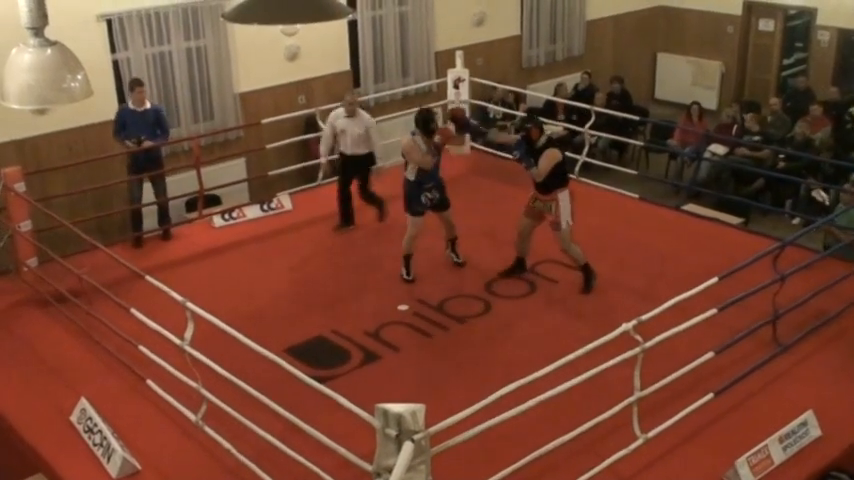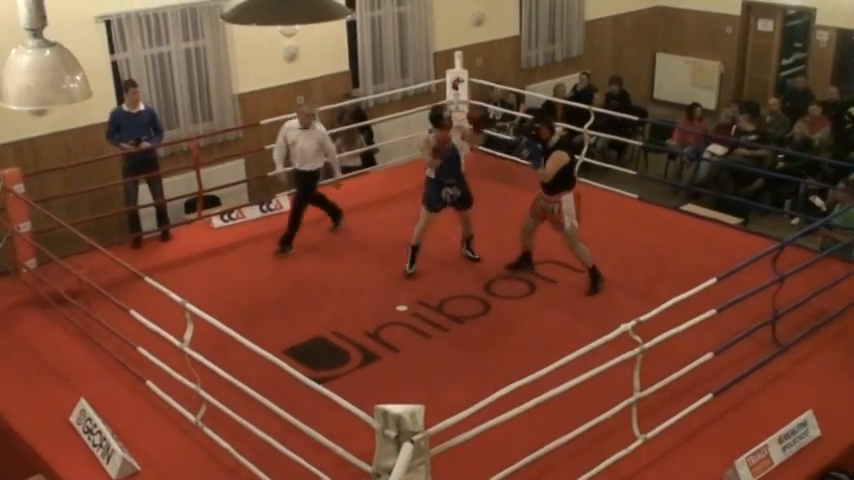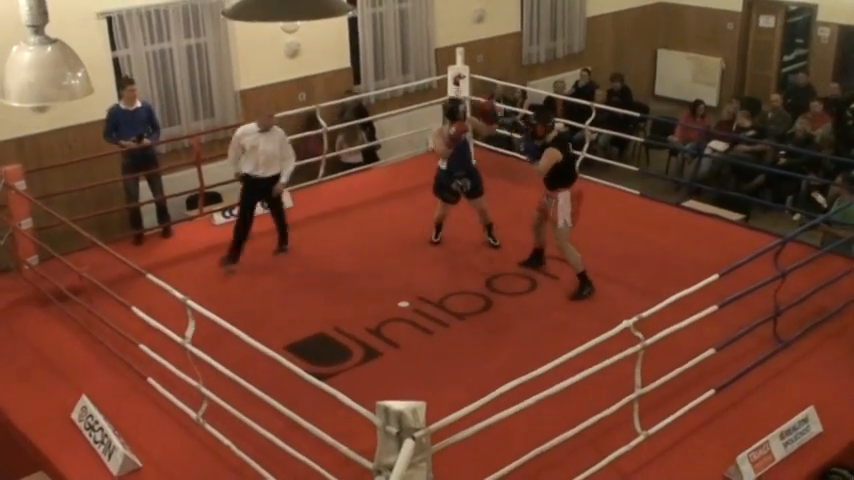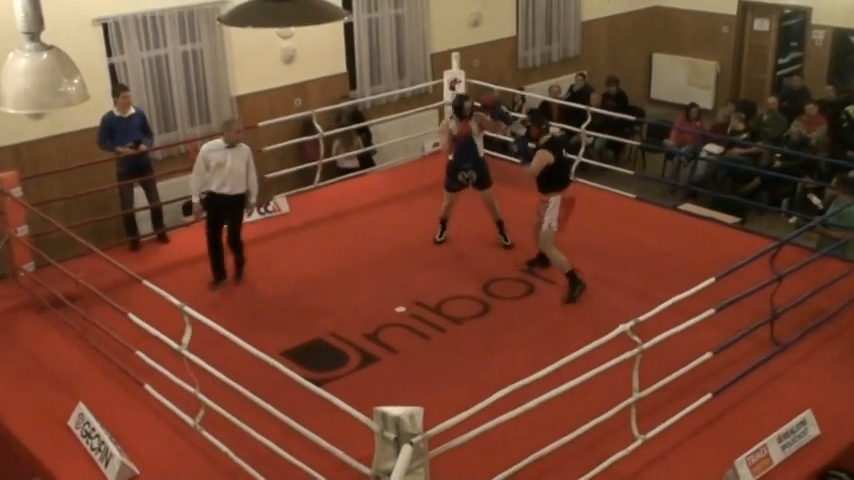
dt=0.3s
person 1, frame 1
left shoulder: (551, 150)
right shoulder: (530, 142)
left elbow: (537, 176)
right elbow: (506, 138)
left wrist: (523, 157)
left hip: (556, 198)
right hip: (539, 195)
left knee: (565, 244)
right knee: (523, 231)
left ankle: (588, 273)
right ankle: (519, 265)
person 1, frame 2
left shoulder: (560, 152)
right shoulder: (547, 142)
left elbow: (545, 176)
left wrist: (533, 156)
left hip: (562, 199)
right hip: (545, 195)
left knee: (573, 243)
right knee: (527, 227)
left ankle: (596, 276)
right ankle: (525, 260)
person 1, frame 3
left shoulder: (553, 149)
right shoulder: (555, 136)
left elbow: (541, 171)
left hip: (563, 195)
right hip: (552, 191)
left knee: (562, 243)
right knee: (537, 222)
left ankle: (585, 283)
right ankle: (537, 257)
person 1, frame 4
left shoulder: (546, 152)
right shoulder: (552, 141)
left elbow: (531, 172)
left wrist: (523, 151)
left hip: (556, 198)
right hip: (553, 195)
left knee: (546, 244)
right knee: (540, 228)
left ankle: (575, 283)
right ankle: (543, 259)
person 2, frame 1
left shoulder: (156, 110)
right shoulder: (123, 112)
left elbow: (165, 133)
right elbow: (117, 133)
left wrist: (153, 143)
right wrist: (126, 143)
left hip: (154, 157)
right hip: (134, 159)
left knee: (161, 195)
right knee: (134, 198)
left ankle: (165, 227)
right ankle: (137, 234)
person 2, frame 2
left shoulder: (149, 111)
right shoulder: (117, 114)
left elbow: (160, 133)
right elbow: (110, 136)
left wrist: (151, 144)
right wrist: (122, 145)
left hip: (150, 159)
right hip: (130, 161)
left knee: (158, 196)
right knee: (131, 200)
left ankle: (164, 228)
right ankle: (136, 235)
person 2, frame 3
left shoulder: (146, 107)
right shoulder: (114, 112)
left elbow: (156, 129)
right elbow: (107, 135)
left wrist: (150, 140)
right wrist: (122, 143)
left hip: (149, 156)
right hip: (129, 159)
left knee: (158, 192)
right knee: (132, 198)
left ankle: (165, 225)
right ankle: (137, 232)
person 2, frame 4
left shoulder: (139, 114)
right shoulder: (108, 119)
left elbow: (149, 134)
right elbow: (102, 143)
left wrist: (146, 145)
right wrist: (119, 149)
left hip: (144, 163)
right hip: (124, 166)
left knee: (154, 199)
right knee: (127, 205)
left ankle: (160, 231)
right ankle: (133, 238)
person 3, frame 1
left shoulder: (437, 136)
right shoulder: (410, 143)
left elbow: (458, 140)
right elbow: (427, 163)
right wrist: (437, 147)
left hip: (435, 185)
right hip: (416, 188)
left knee: (449, 221)
right knee: (414, 231)
left ankle: (452, 250)
right ankle: (406, 265)
person 3, frame 2
left shoulder: (458, 130)
right shoulder: (427, 139)
left elbow: (477, 142)
right elbow: (432, 164)
left wrist: (478, 127)
right wrist: (438, 147)
left hip: (457, 182)
right hip: (436, 183)
left knee: (466, 218)
right knee: (424, 222)
left ankle: (467, 247)
right ankle: (411, 260)
person 3, frame 3
left shoulder: (470, 122)
right shoulder: (439, 131)
left elbow: (490, 131)
right elbow: (443, 153)
right wrist: (453, 138)
left hip: (469, 172)
right hip: (448, 175)
left knee: (482, 208)
right knee: (443, 211)
left ankle: (489, 233)
right ankle: (437, 232)
person 3, frame 4
left shoulder: (478, 118)
right shoulder: (446, 125)
left elbow: (499, 129)
right elbow: (446, 149)
right wrist: (456, 139)
left hip: (478, 165)
right hip: (456, 167)
left knee: (490, 201)
right knee: (448, 202)
left ankle: (502, 232)
right ankle: (442, 230)
person 4, frame 1
left shoulder: (366, 119)
right shoulder: (334, 116)
left elbow: (375, 141)
right elbow: (327, 137)
left wrist: (377, 162)
right wrist: (324, 159)
left hip: (363, 157)
right hip: (345, 156)
left knee: (363, 192)
right knee: (343, 189)
left ankle: (379, 205)
right ankle: (346, 220)
person 4, frame 2
left shoulder: (320, 132)
right shoulder: (287, 127)
left elbow: (332, 154)
right elbow: (280, 148)
left wrist: (337, 174)
right wrist: (280, 168)
left hip: (310, 173)
right hip: (297, 171)
left knee: (297, 207)
right knee: (313, 198)
left ankle: (286, 243)
right ankle: (336, 215)
person 4, frame 3
left shoulder: (279, 134)
right shoulder: (242, 133)
left elbow: (290, 158)
right elbow: (234, 153)
left wrist: (283, 181)
right wrist: (238, 170)
left hip: (271, 181)
right hip: (250, 180)
left knee: (278, 214)
right knee: (243, 219)
left ankle: (283, 242)
right ankle: (233, 256)
person 4, frame 4
left shoulder: (245, 151)
right shoulder: (208, 149)
left elbow: (251, 176)
right elbow: (197, 175)
left wrist: (252, 200)
right wrist: (196, 201)
left hip: (236, 199)
right hip: (214, 198)
left knee: (233, 239)
right knee: (213, 239)
left ankle: (239, 265)
right ankle: (219, 275)
